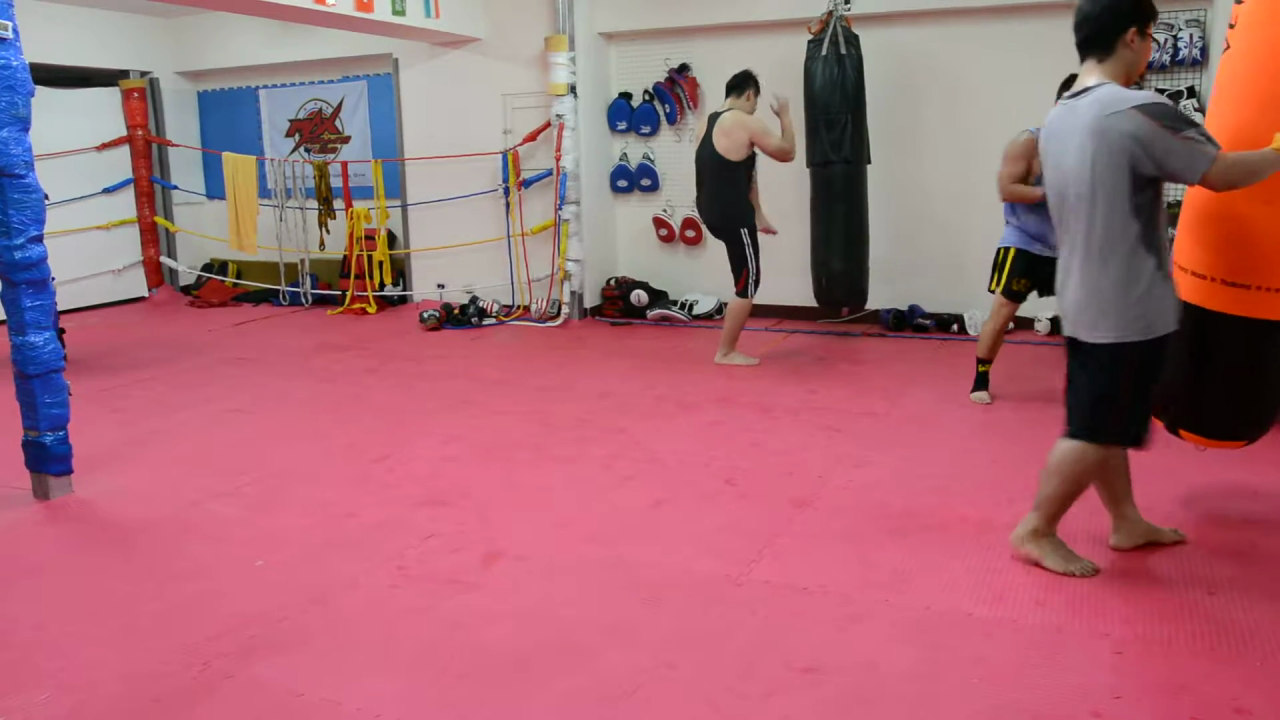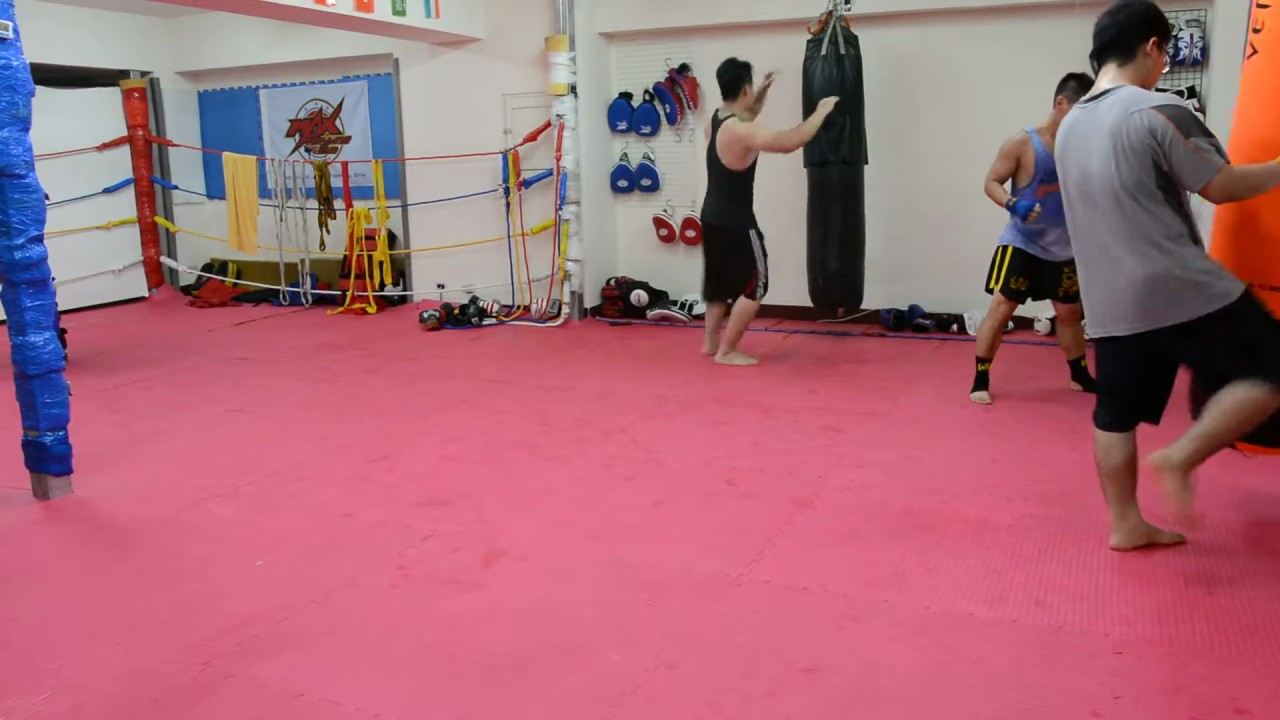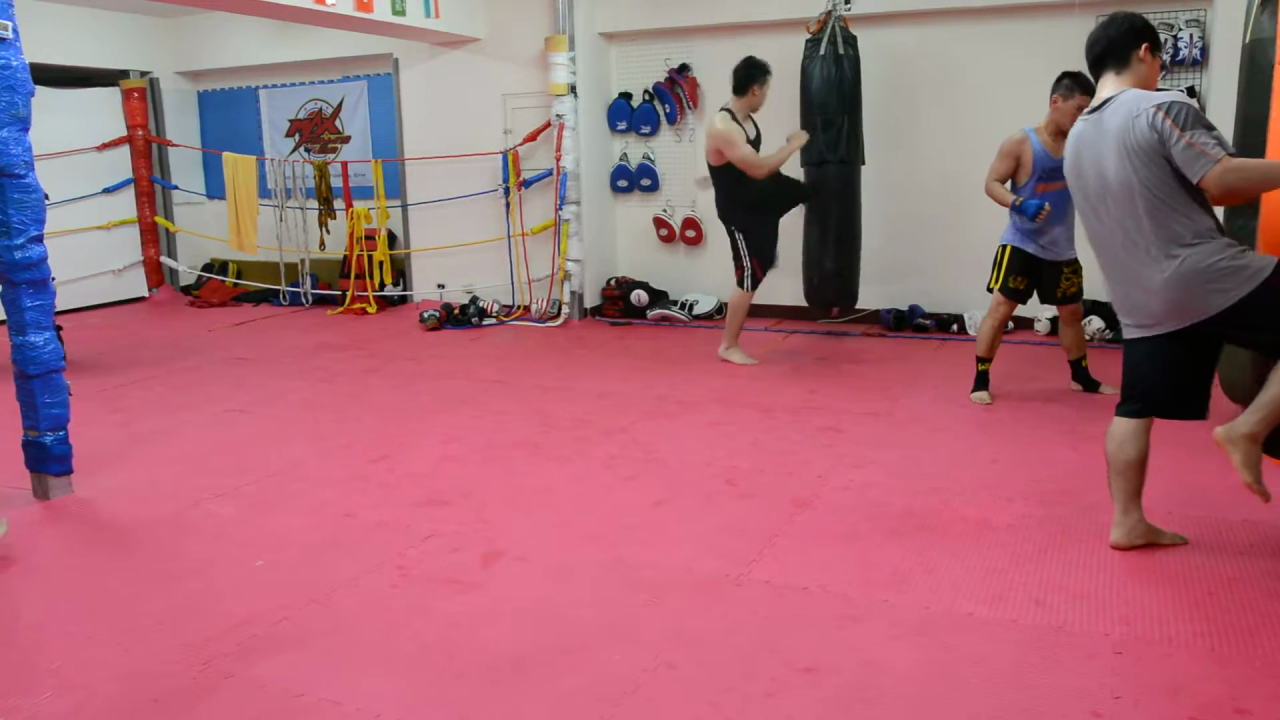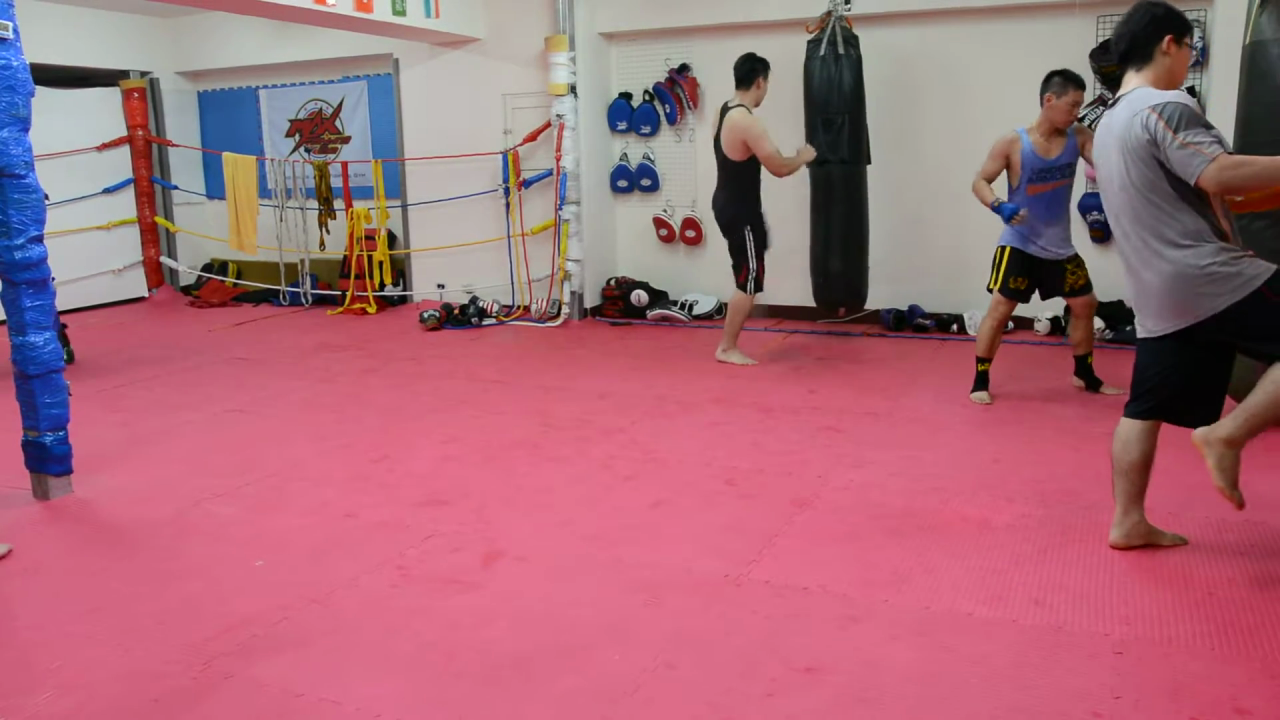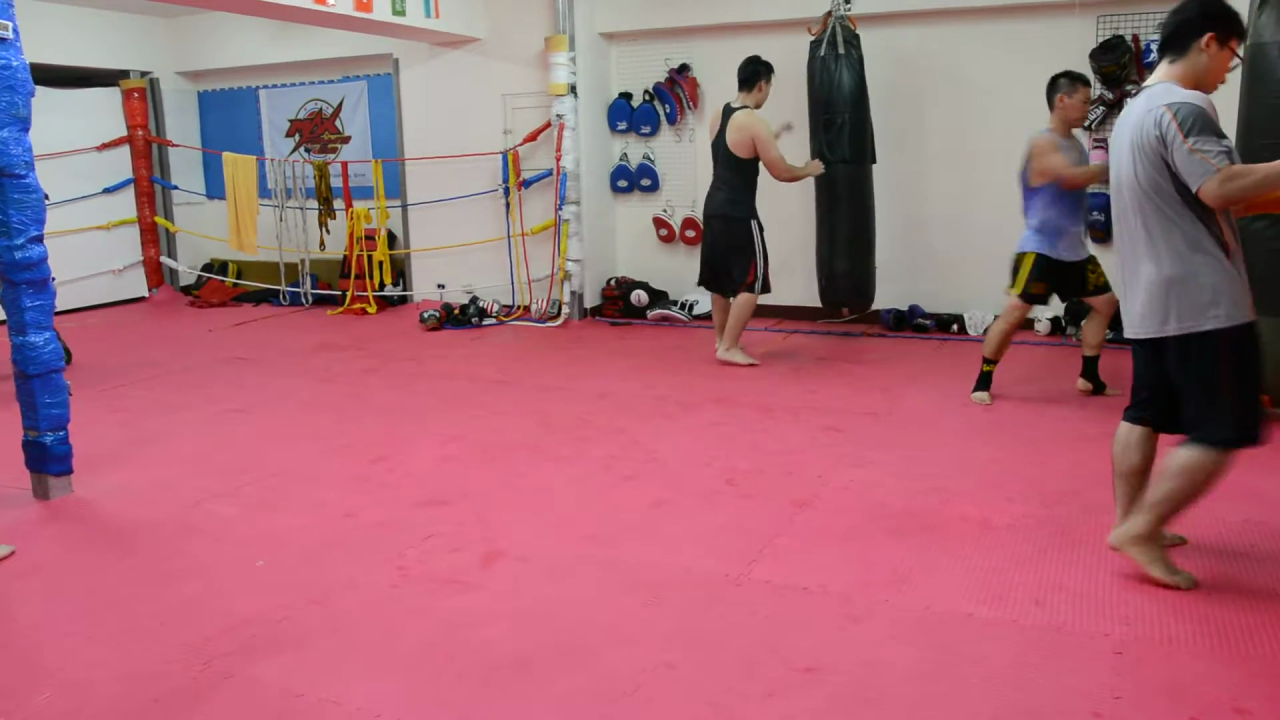
dt=0.3s
person 1, frame 1
left shoulder: (1057, 118)
right shoulder: (1139, 111)
right elbow: (1219, 173)
left hip: (1085, 301)
right hip: (1128, 305)
left knee: (1110, 421)
right knee: (1097, 428)
left ankle: (1127, 523)
right ankle: (1036, 531)
person 1, frame 2
left shoulder: (1070, 125)
right shoulder: (1160, 112)
right elbow: (1221, 185)
left wrist: (1175, 181)
left hip: (1110, 301)
right hip: (1178, 288)
left knee: (1117, 413)
left ankle: (1126, 524)
right ankle: (1181, 455)
person 1, frame 3
left shoulder: (1077, 138)
right shoulder: (1164, 109)
right elbow: (1222, 180)
left wrist: (1195, 191)
left hip: (1143, 300)
right hip: (1207, 279)
left knee: (1134, 407)
left ankle: (1128, 522)
person 1, frame 4
left shoulder: (1109, 125)
right shoulder: (1168, 107)
right elbow: (1221, 175)
left hip: (1159, 295)
right hip: (1210, 280)
left knee: (1146, 408)
left ankle: (1128, 522)
right ankle: (1222, 438)
person 1, frame 5
left shoulder: (1132, 112)
right shoulder: (1184, 106)
right elbow: (1222, 189)
left wrist: (1261, 197)
left hip: (1152, 299)
right hip: (1199, 300)
left knee: (1145, 413)
right knee: (1217, 433)
left ankle: (1129, 523)
right ankle: (1140, 529)
person 2, frame 1
right shoulder: (1026, 143)
right elbow: (1006, 190)
left hip: (1058, 247)
right hip: (1021, 245)
right knee: (1002, 313)
right ankle: (980, 380)
person 2, frame 2
right shoulder: (1022, 143)
right elbow: (991, 182)
right wrist: (1014, 205)
left hip: (1060, 249)
right hip: (1021, 244)
left knee: (1071, 312)
right knee: (1000, 310)
left ankle: (1081, 376)
right ankle: (980, 381)
person 2, frame 3
right shoulder: (1020, 143)
right elbow: (992, 184)
right wrist: (1020, 205)
left hip: (1062, 249)
right hip: (1021, 243)
left knee: (1072, 313)
right knee: (1000, 310)
left ankle: (1081, 377)
right ankle: (981, 381)
person 2, frame 4
left shoulder: (1078, 138)
right shoulder: (1011, 144)
right elbow: (980, 182)
right wrist: (999, 206)
left hip: (1060, 247)
right hip: (1019, 244)
left knee: (1084, 305)
right knee: (999, 310)
left ankle: (1084, 374)
right ankle: (981, 381)
person 2, frame 5
left shoulder: (1074, 143)
right shoulder: (1045, 142)
right elbow: (1073, 176)
left hip: (1076, 251)
right hip: (1041, 248)
left knee: (1105, 304)
right knee: (1014, 314)
left ankle: (1089, 377)
right ankle: (983, 381)
person 3, frame 1
left shoulder: (706, 123)
right shoulder: (745, 122)
right elbow: (787, 153)
right wrist: (785, 116)
left hip: (708, 210)
right hip: (731, 216)
right knee: (746, 285)
left ankle: (759, 219)
right ankle: (726, 352)
person 3, frame 2
left shoulder: (718, 118)
right shoulder: (741, 131)
right elbow: (790, 142)
left wrist: (763, 91)
right wrist: (820, 113)
left hip: (713, 215)
right hip: (735, 221)
left knee: (723, 283)
right knee: (754, 287)
left ankle: (711, 341)
right ankle: (726, 351)
person 3, frame 3
left shoulder: (745, 116)
right shoulder: (723, 128)
right elbow: (759, 168)
right wrist: (793, 145)
left hip: (759, 194)
right hip: (737, 210)
left knee: (799, 192)
right knee: (748, 278)
right ankle: (728, 346)
person 3, frame 4
left shoulder: (724, 112)
right shoulder: (747, 122)
right elbow: (780, 167)
left wrist: (763, 142)
right wrist: (803, 157)
left hip: (726, 205)
right hip: (740, 212)
right knee: (748, 280)
right ankle: (727, 348)
person 3, frame 5
left shoulder: (720, 115)
right shoulder: (755, 122)
right elbow: (781, 172)
left wrist: (772, 136)
right wrist: (810, 170)
left hip: (714, 207)
right hip: (738, 213)
left knee: (721, 278)
right knee: (751, 281)
left ankle: (722, 340)
right ankle: (728, 348)
